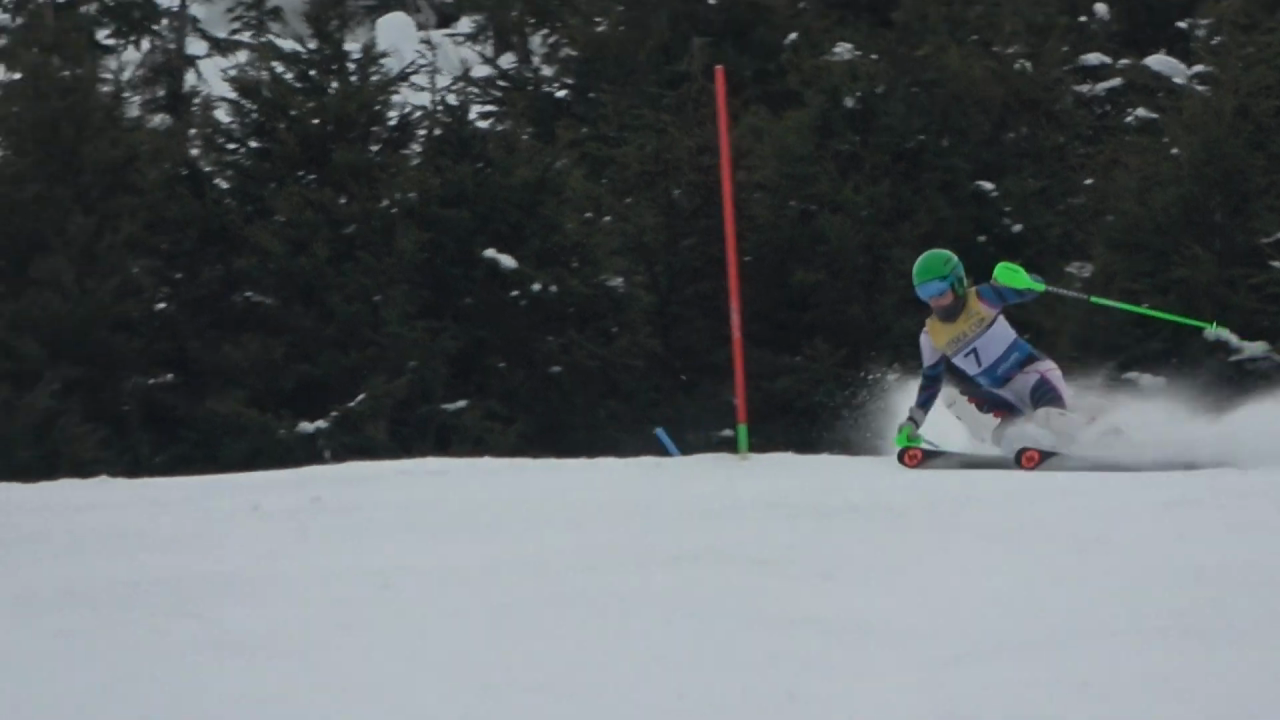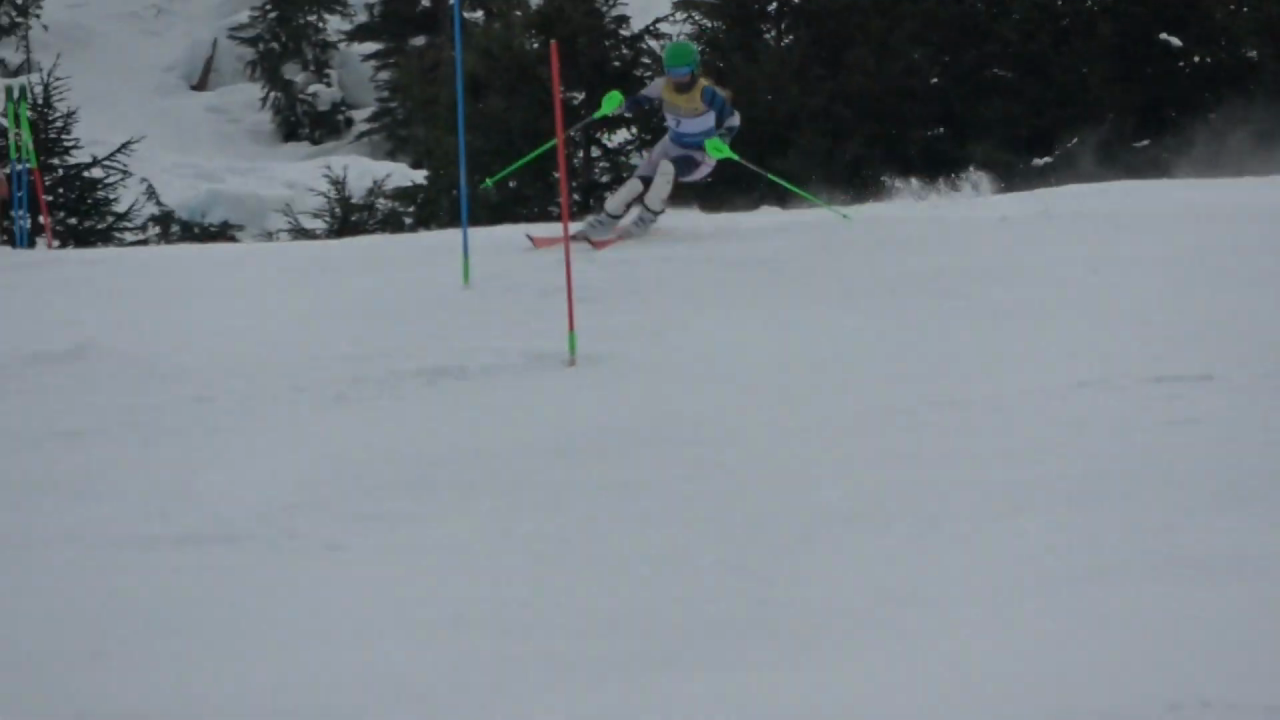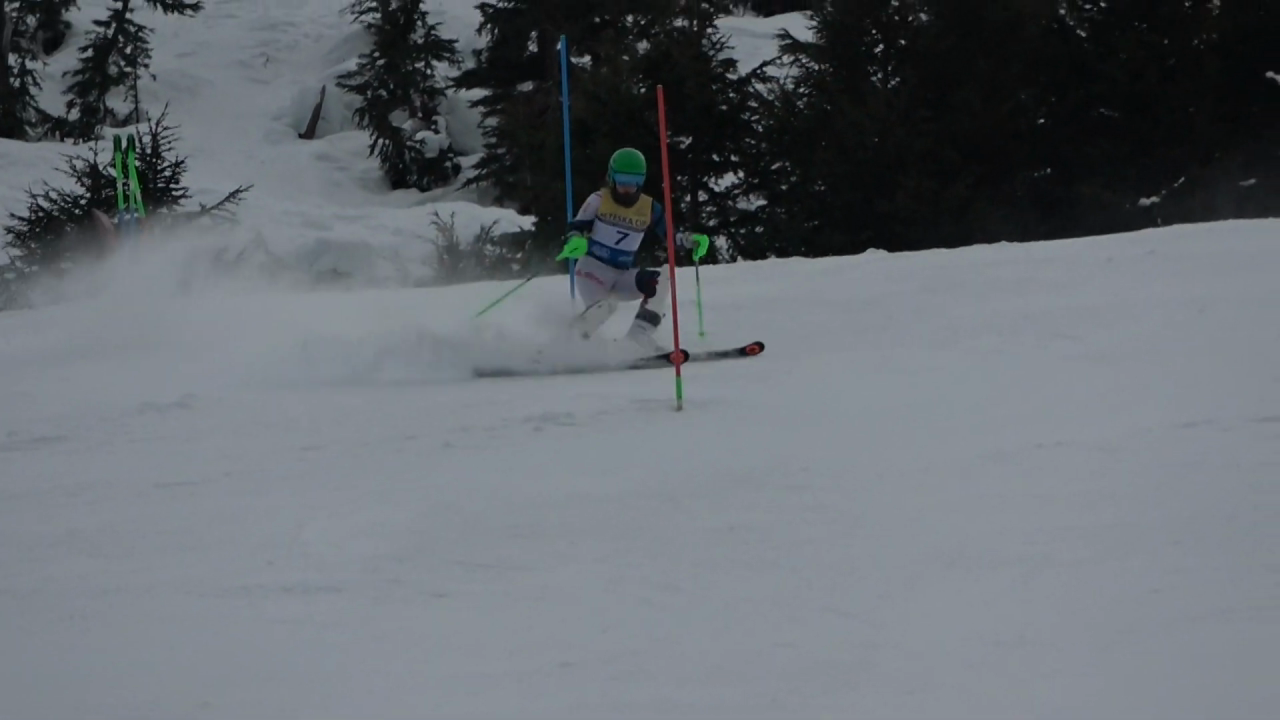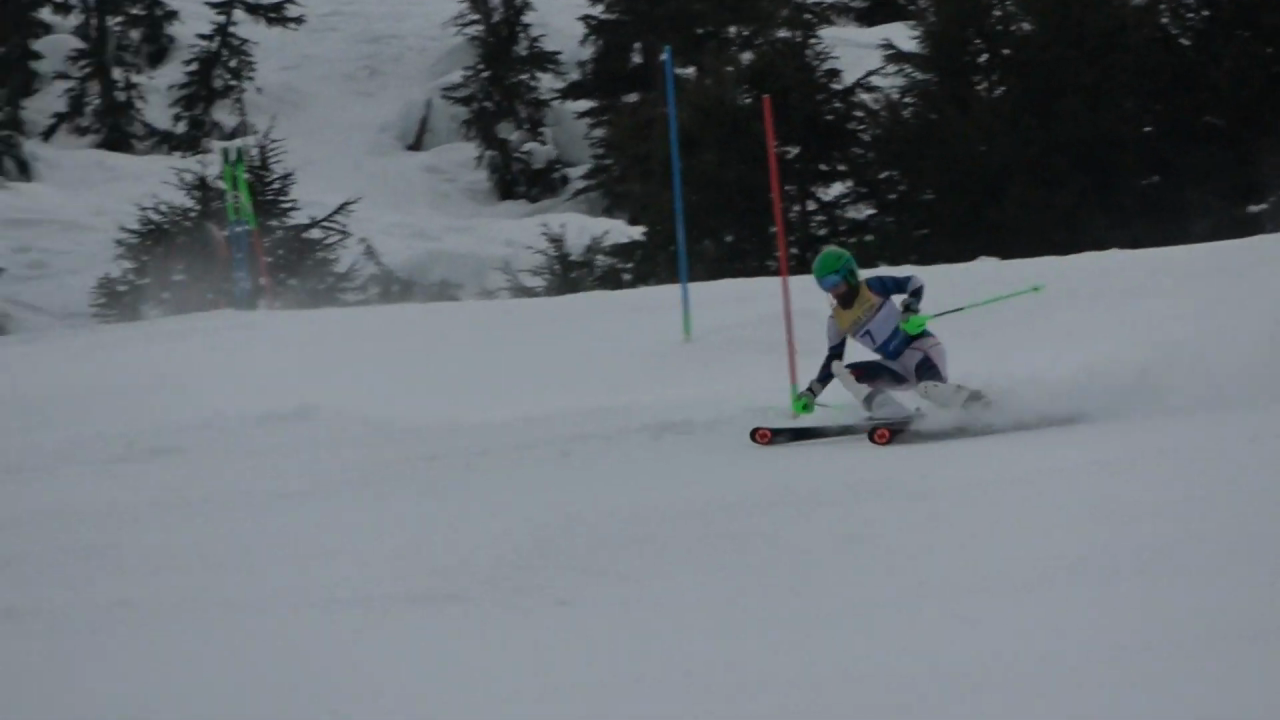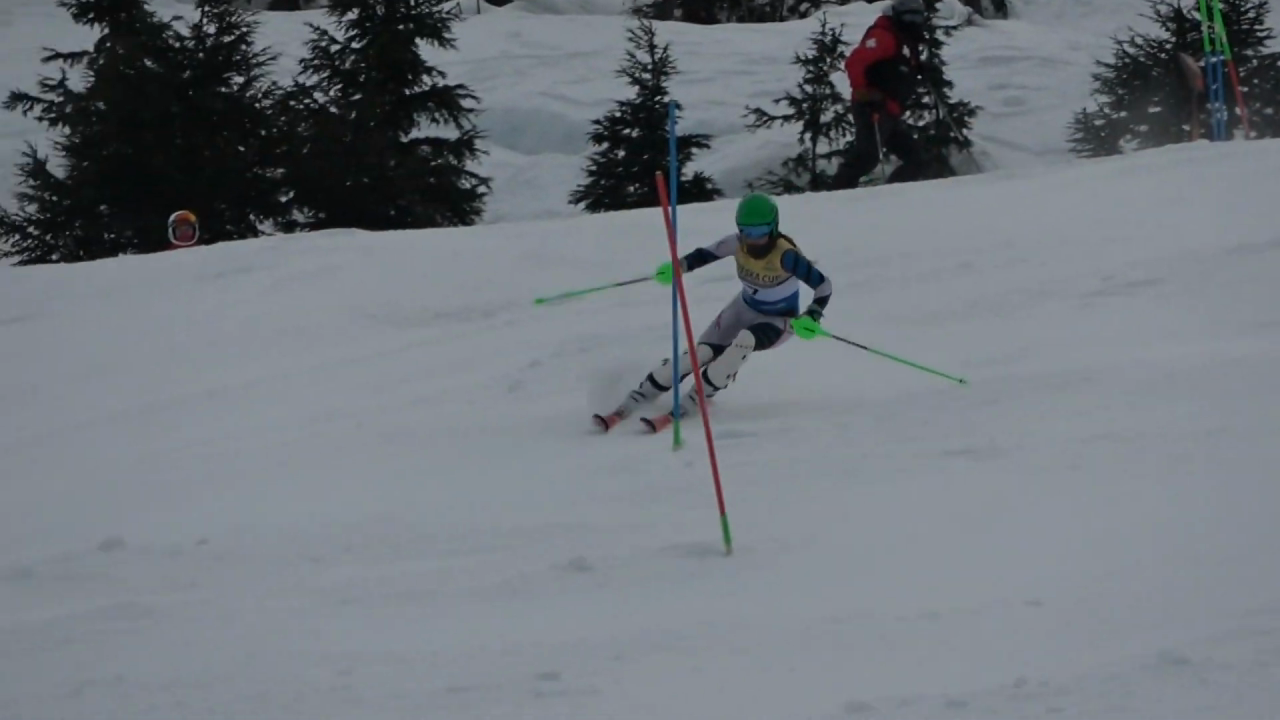
dt=1s
person 1, frame 1
left shoulder: (978, 297)
right shoulder: (930, 335)
left elbow: (1033, 289)
right elbow: (931, 380)
right wrist: (913, 421)
left hip: (1033, 373)
right hip: (1000, 395)
left knee: (1048, 417)
right ankle: (1023, 442)
person 1, frame 2
left shoulder: (705, 91)
right shoulder: (664, 84)
left elbow: (732, 117)
right elbow: (637, 102)
left wrist: (721, 141)
left hip: (701, 155)
right hip: (673, 145)
left knee: (665, 170)
right knee: (637, 183)
left ankle: (641, 222)
right ankle: (602, 223)
person 1, frame 3
left shoulder: (649, 207)
right shoulder: (598, 200)
right elbow: (574, 228)
left wrist: (693, 241)
right wrist: (574, 241)
left hip: (622, 274)
right hip: (592, 270)
left knee: (665, 275)
right knee: (604, 305)
left ankle: (638, 339)
person 1, frame 4
left shoulder: (871, 286)
right shoulder: (836, 320)
left elbow: (914, 282)
right elbow: (833, 358)
left wrist: (911, 309)
right wrist: (811, 392)
left hip: (922, 348)
right hip: (898, 365)
left knee: (928, 388)
right knee: (840, 369)
right ankle: (891, 411)
person 1, frame 5
left shoulder: (786, 255)
right shoulder: (738, 242)
left elbow: (823, 285)
right elbow: (704, 254)
left wrist: (812, 317)
right wrist: (675, 267)
left hip: (779, 322)
right hip: (744, 309)
left knee: (745, 340)
right knee: (701, 353)
left ankle: (691, 399)
right ankle: (636, 398)
